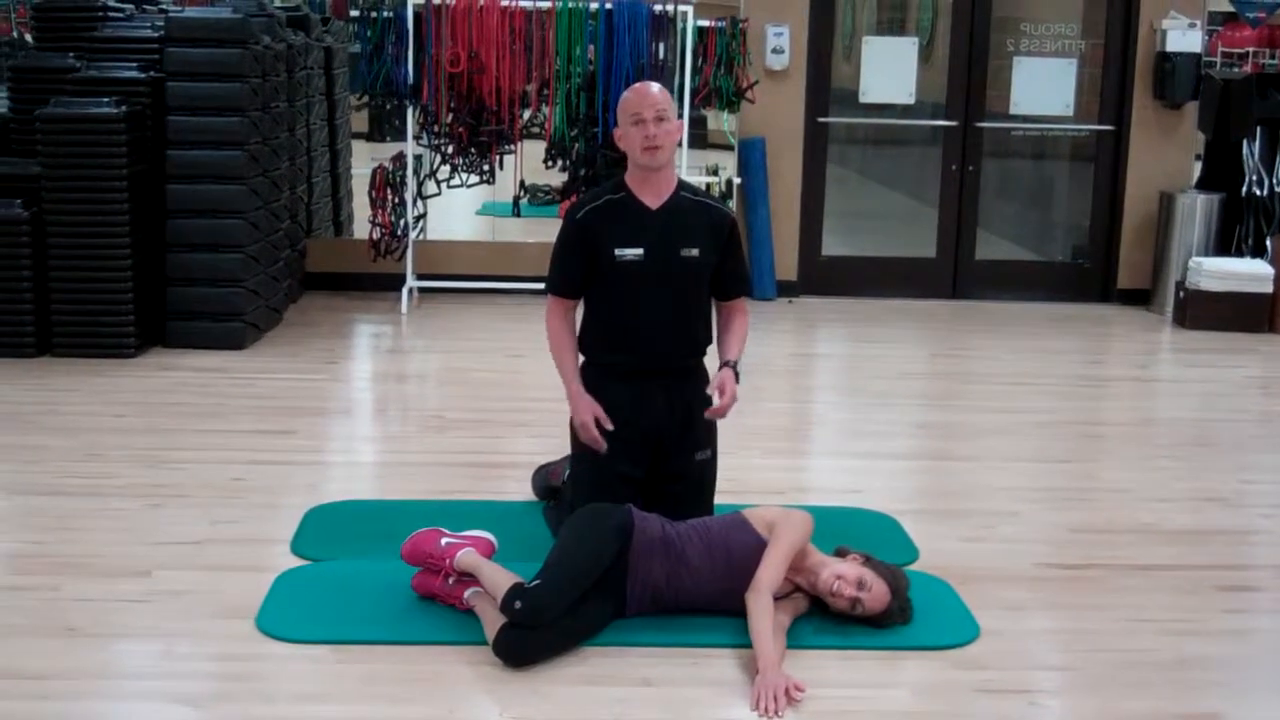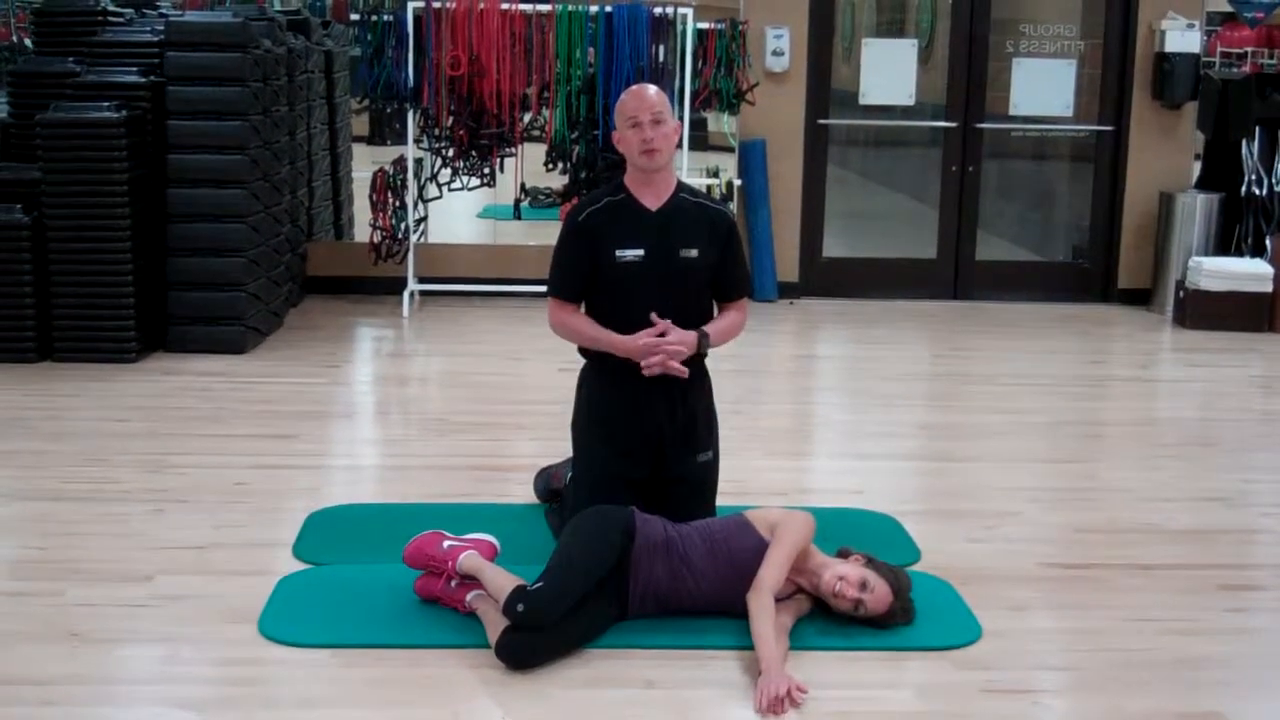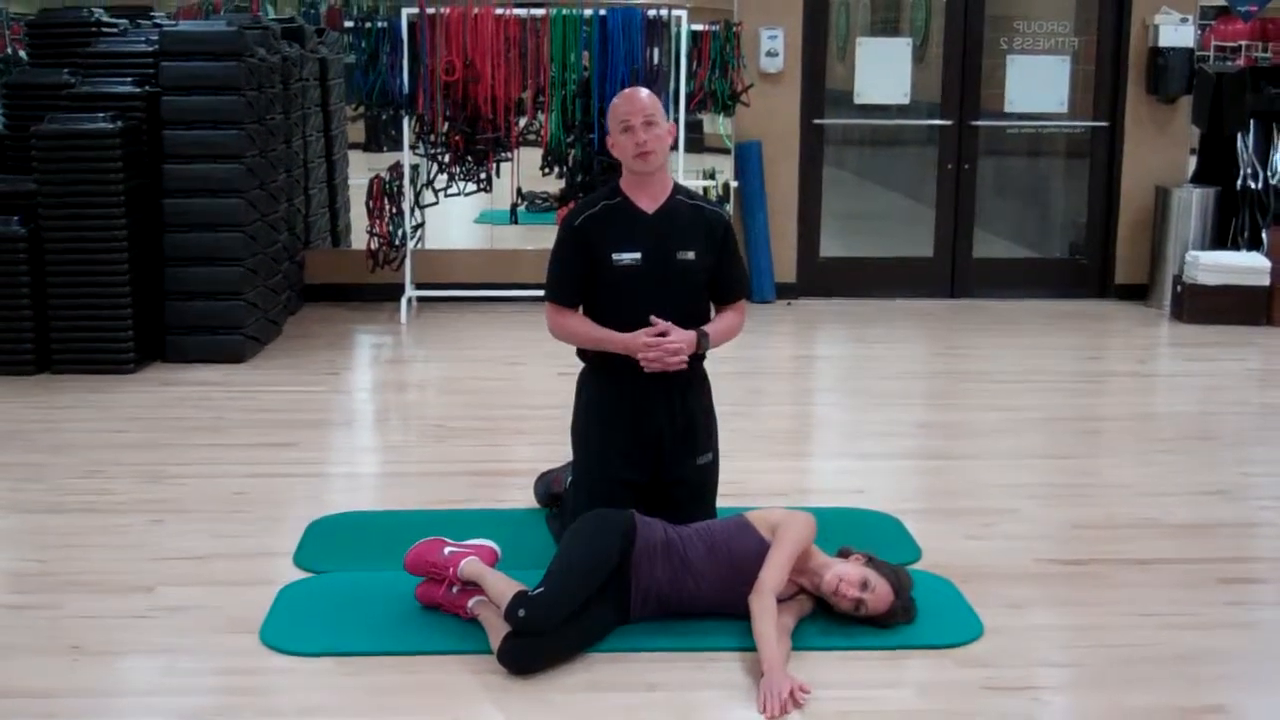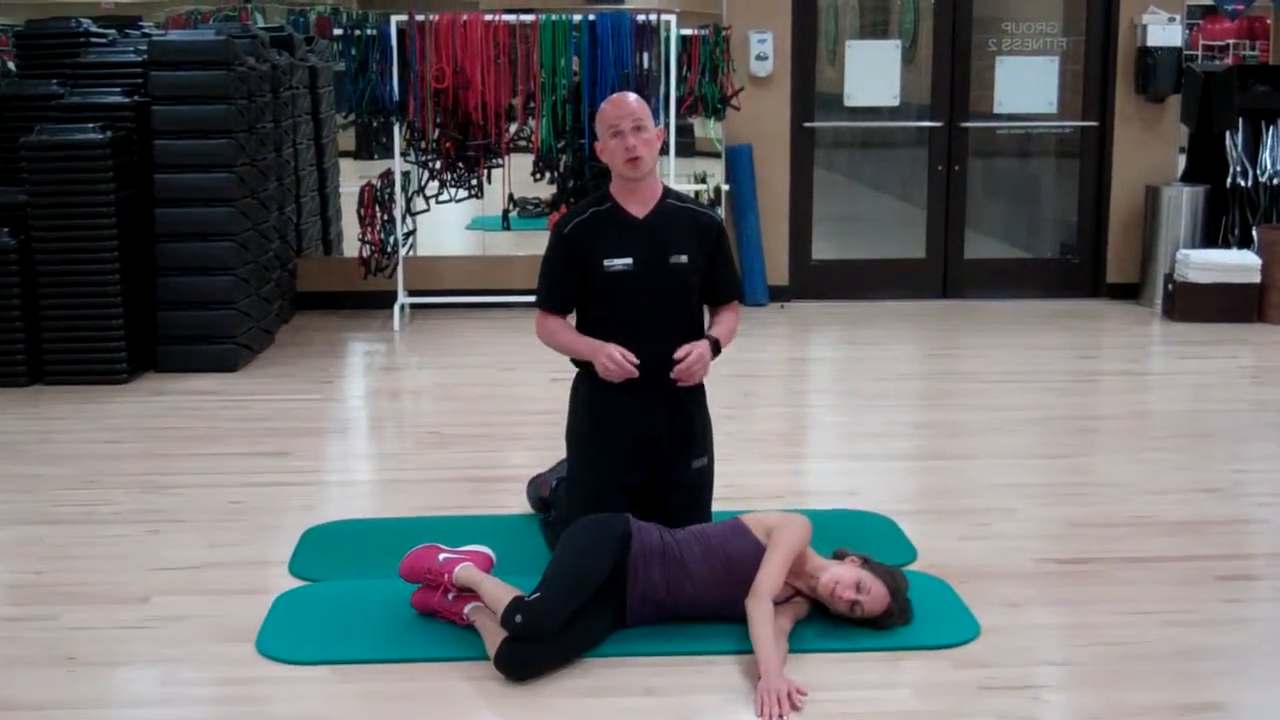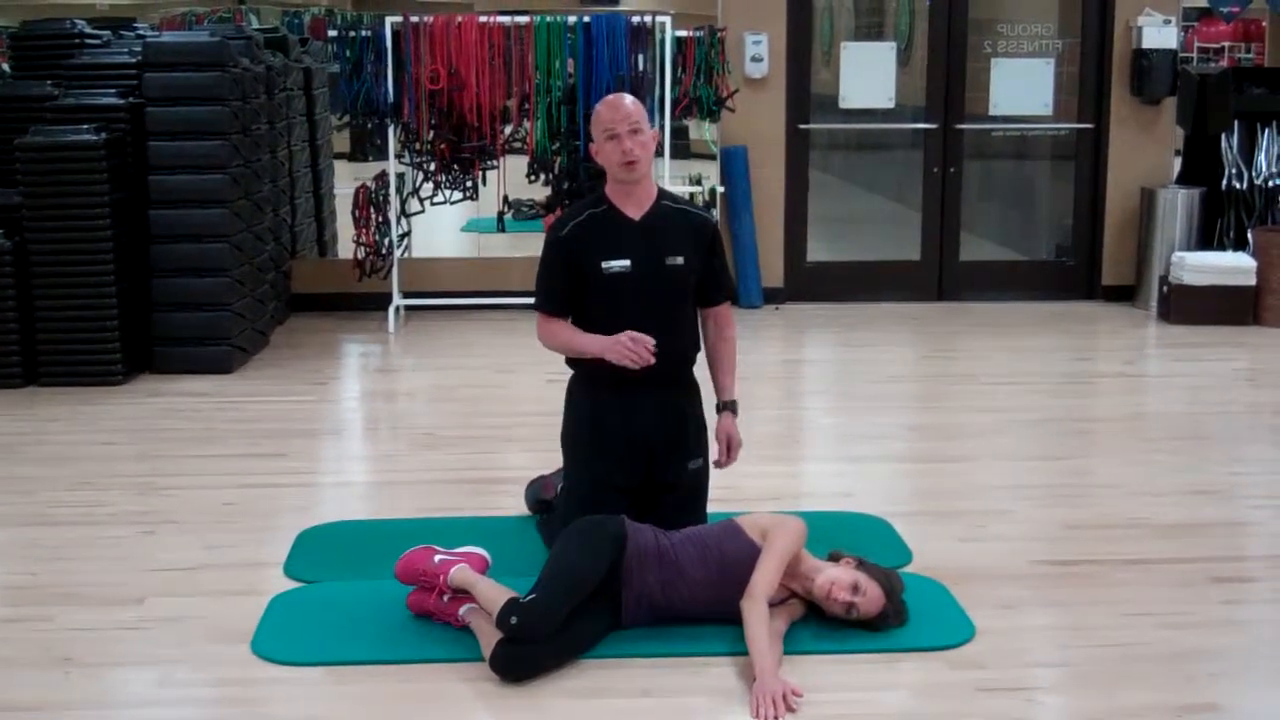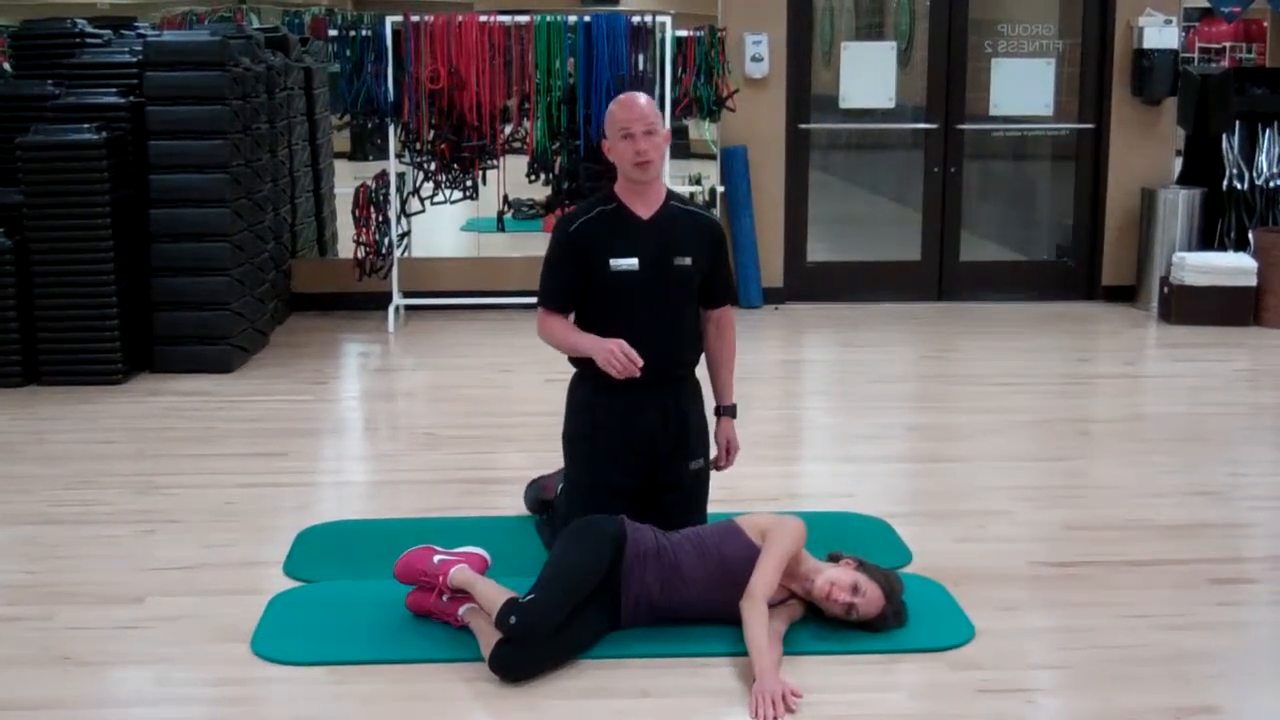
dt=0.4s
person 1, frame 1
left shoulder: (796, 602)
right shoulder: (798, 524)
left elbow: (771, 619)
right elbow: (758, 592)
left wrist: (769, 670)
right wrist: (769, 669)
left hip: (624, 599)
right hip: (617, 534)
left knee: (517, 649)
right knee: (533, 608)
left ankle: (467, 589)
right ankle: (460, 553)
person 1, frame 2
left shoulder: (798, 604)
right shoulder: (800, 525)
left elbow: (774, 622)
right elbow: (759, 594)
left wrist: (771, 670)
right wrist: (771, 670)
left hip: (627, 601)
right hip: (618, 535)
left knee: (519, 652)
right knee: (535, 610)
left ankle: (470, 593)
right ankle: (464, 556)
person 1, frame 3
left shoulder: (800, 604)
right shoulder: (800, 525)
left elbow: (775, 622)
right elbow: (760, 595)
left wrist: (774, 672)
right wrist: (774, 671)
left hip: (627, 605)
right hip: (619, 539)
right knee: (537, 614)
left ankle: (471, 598)
right ankle: (465, 562)
person 1, frame 4
left shoulder: (797, 606)
right shoulder: (796, 528)
left elbow: (772, 625)
right elbow: (758, 598)
left wrist: (772, 674)
right wrist: (771, 674)
left hip: (625, 609)
right hip: (615, 544)
left knee: (518, 663)
right knee: (534, 621)
left ankle: (467, 605)
right ankle: (460, 568)
person 1, frame 5
left shoulder: (792, 608)
right shoulder: (791, 530)
left elbow: (767, 628)
right elbow: (752, 599)
left wrist: (766, 675)
right wrist: (766, 676)
left hip: (621, 612)
right hip: (610, 546)
right knee: (529, 622)
left ankle: (461, 606)
right ankle: (455, 569)
person 1, frame 6
left shoulder: (791, 609)
right shoulder: (791, 531)
left elbow: (766, 627)
right elbow: (752, 600)
left wrist: (767, 676)
right wrist: (765, 676)
left hip: (619, 611)
right hip: (611, 545)
right knee: (529, 624)
left ankle: (462, 605)
right ankle: (455, 570)
person 2, frame 1
left shoulder: (714, 218)
right shoulder: (589, 216)
left elbow: (733, 307)
right elbow: (560, 308)
left wrist: (729, 365)
right wrist: (575, 392)
left hip: (685, 394)
right hip: (608, 395)
right ankle: (561, 483)
person 2, frame 2
left shoulder: (713, 219)
right shoulder: (589, 218)
left elbow: (735, 310)
right elbow: (561, 315)
left wrist: (696, 340)
right wrist: (626, 345)
left hip: (686, 395)
right hip: (609, 393)
right ankle: (563, 486)
person 2, frame 3
left shoulder: (710, 221)
right shoulder: (585, 222)
left elbow: (734, 312)
right elbow: (559, 319)
left wrist: (695, 339)
right wrist: (628, 342)
left hip: (685, 397)
right hip: (608, 396)
right ankle: (565, 489)
person 2, frame 4
left shoulder: (701, 223)
right shoulder: (576, 228)
left elbow: (726, 309)
right elbow: (548, 321)
left wrist: (709, 344)
right wrist: (594, 349)
left hip: (681, 404)
right hip: (604, 403)
right ankle: (559, 490)
person 2, frame 5
left shoulder: (695, 225)
right shoulder: (571, 231)
left elbow: (717, 318)
right elbow: (549, 327)
left wrist: (727, 406)
right wrist: (605, 344)
left hip: (677, 403)
right hip: (599, 405)
right ankle: (558, 493)
person 2, frame 6
left shoulder: (702, 228)
right shoulder: (579, 228)
left elbow: (718, 322)
right elbow: (549, 321)
left wrist: (726, 410)
right wrist: (595, 345)
left hip: (679, 403)
right hip: (602, 404)
right ankle: (557, 494)
